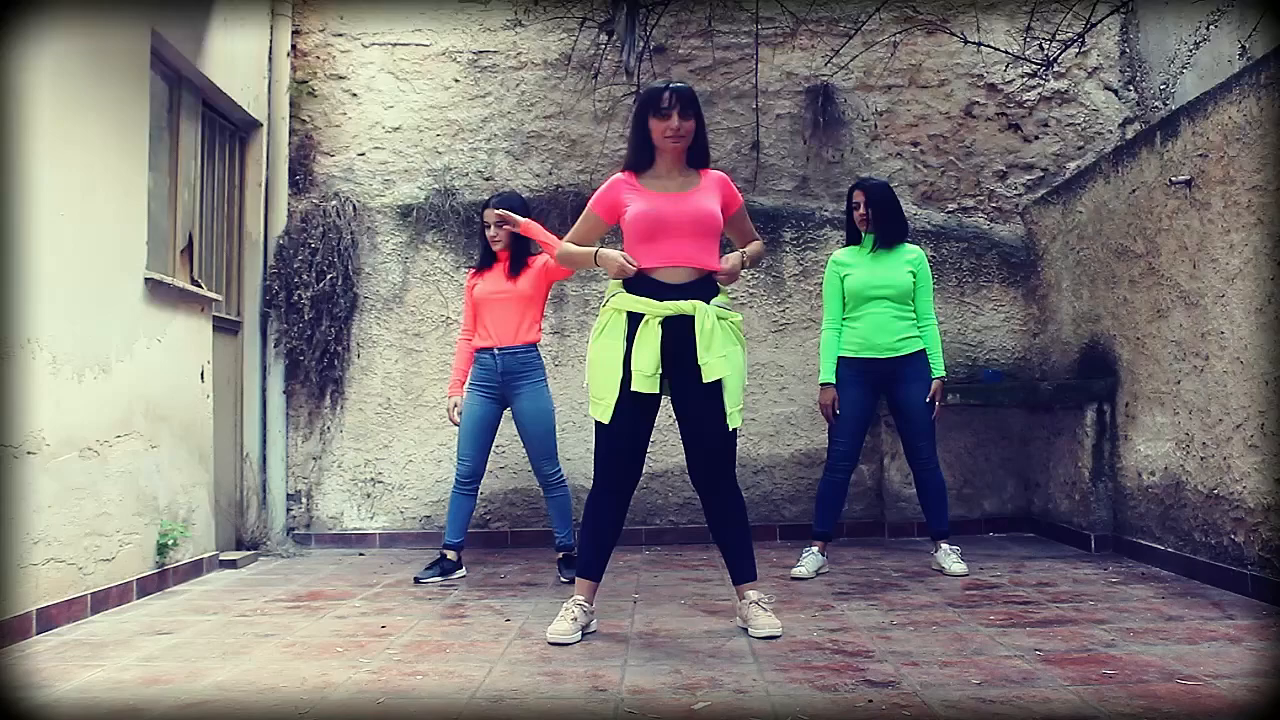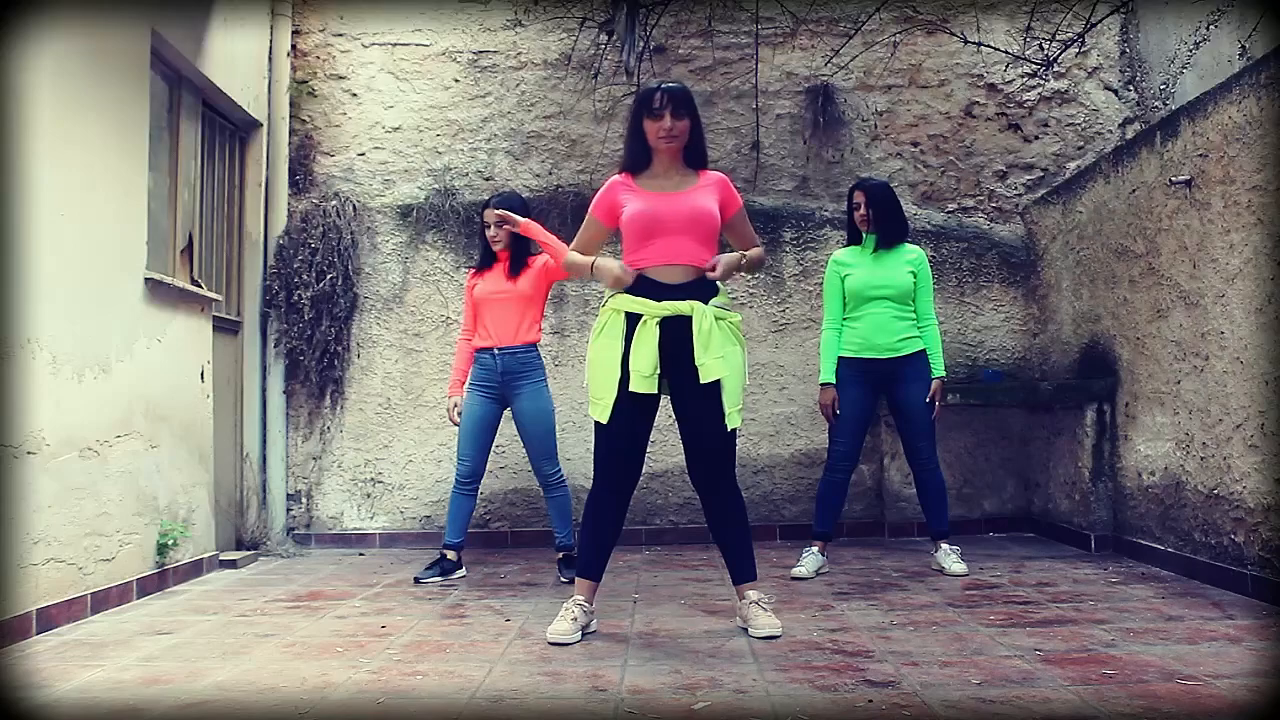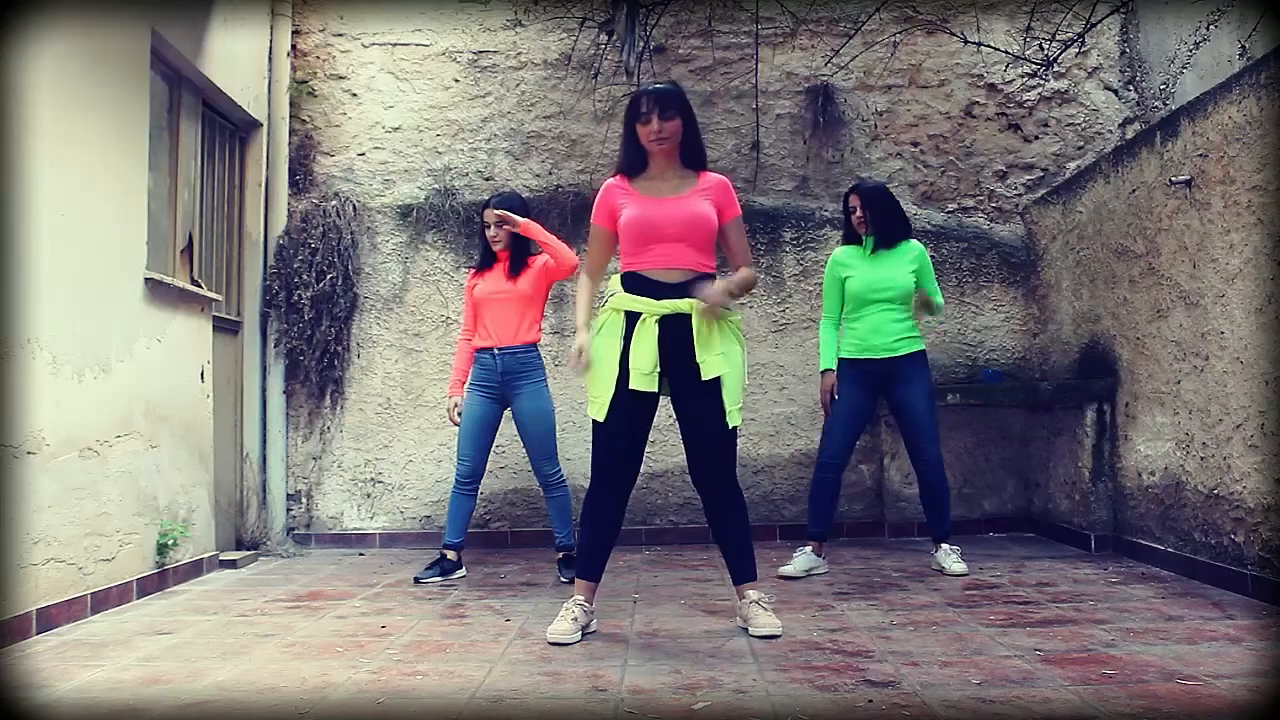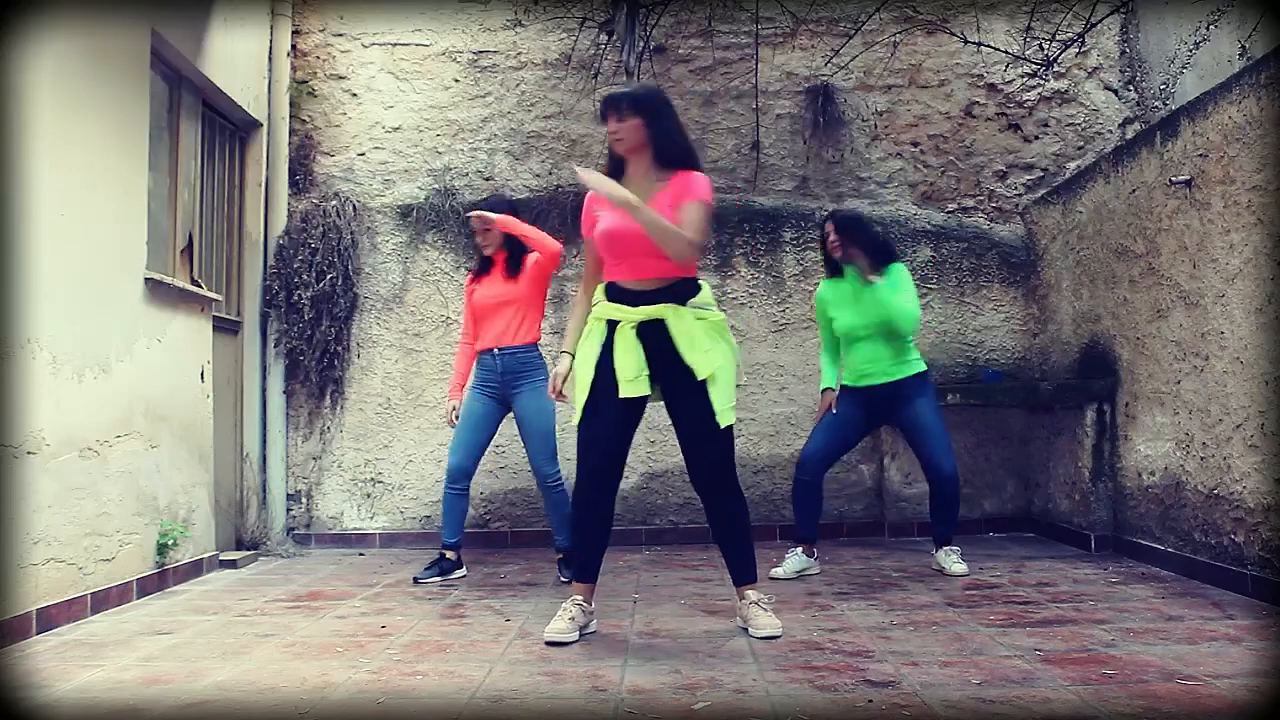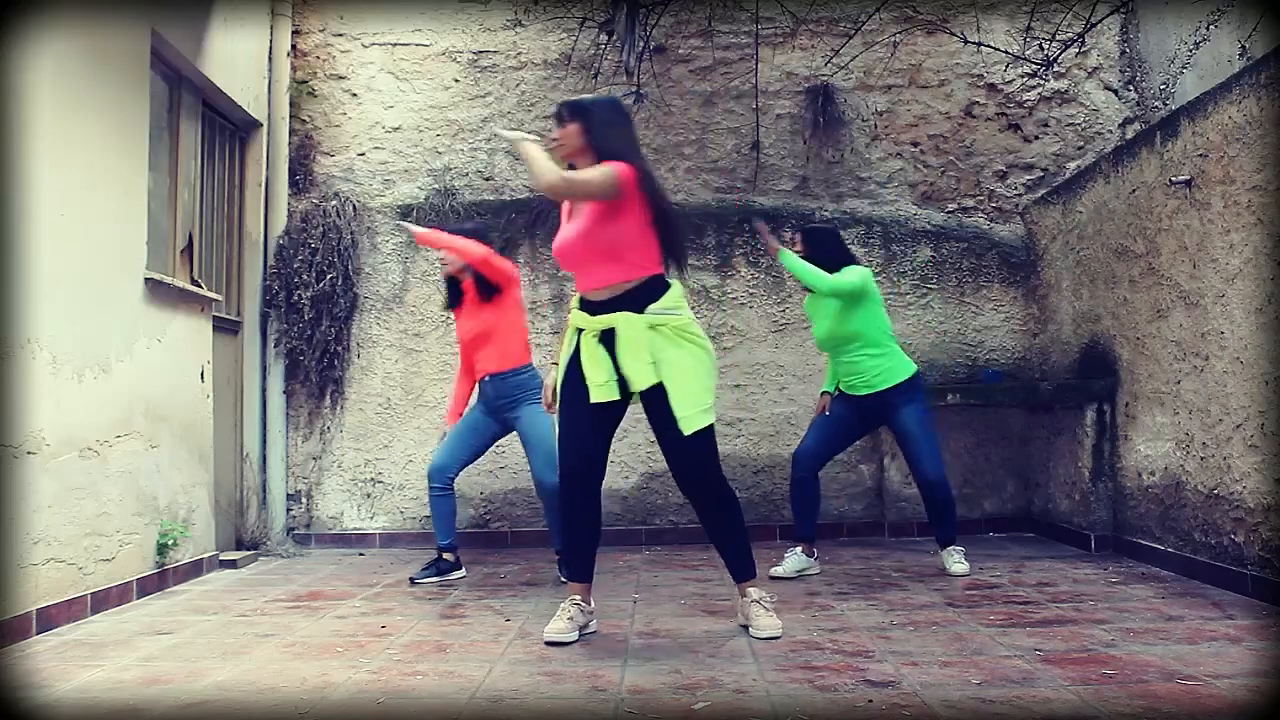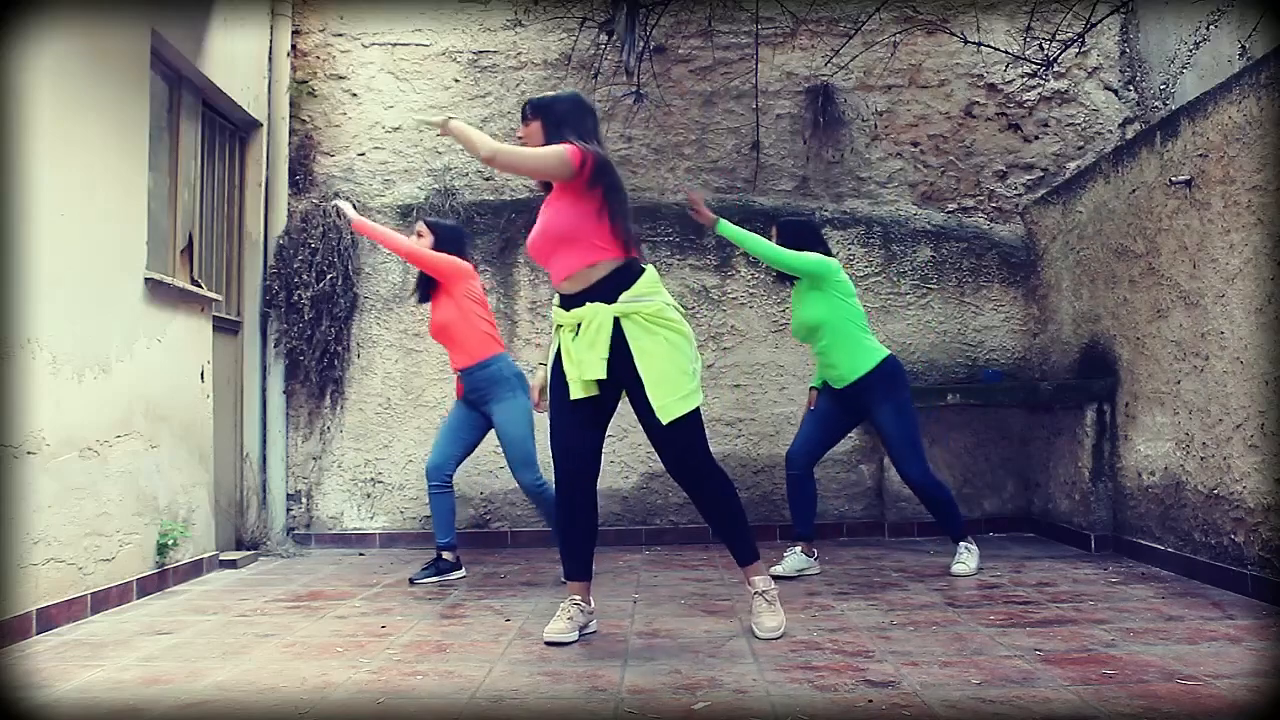
dt=0.2s
person 1, frame 1
left shoulder: (718, 185)
right shoulder: (621, 188)
left elbow: (755, 244)
right elbow: (566, 250)
left wrist: (739, 259)
right wrist: (602, 257)
left hip: (703, 328)
right hip: (634, 328)
left knee: (715, 469)
right knee: (614, 470)
left ankle: (749, 594)
right ankle: (582, 600)
person 1, frame 2
left shoulder: (716, 186)
right shoulder: (618, 189)
left elbow: (755, 250)
right elbow: (574, 255)
left wrist: (736, 259)
right wrist: (599, 266)
left hip: (702, 330)
right hip: (632, 327)
left knee: (714, 469)
right knee: (614, 470)
left ankle: (749, 594)
right ankle: (582, 600)
person 1, frame 3
left shoulder: (715, 188)
right shoulder: (615, 191)
left elbow: (745, 270)
right elbow: (592, 272)
left wrist: (723, 291)
right wrist: (583, 332)
left hip: (700, 332)
right hip: (631, 326)
left knee: (714, 469)
right knee: (611, 469)
left ankle: (749, 595)
right ankle: (582, 601)
person 1, frame 4
left shoulder: (689, 184)
right shoulder: (599, 195)
left elbow: (687, 247)
right elbow: (589, 283)
left wrist: (628, 198)
right wrist: (568, 352)
left hip: (683, 332)
right hip: (617, 334)
left knee: (714, 471)
right knee: (595, 473)
left ankle: (749, 595)
right ankle: (580, 602)
person 1, frame 5
left shoulder: (622, 175)
right shoulder: (573, 209)
left elbow: (550, 181)
left wrist: (528, 144)
right wrist: (559, 364)
left hip: (656, 336)
right hip: (596, 340)
left knee: (699, 473)
right knee: (576, 476)
left ankle: (750, 591)
right ankle: (578, 600)
person 1, frame 6
left shoulder: (582, 162)
right shoulder: (553, 204)
left elbow: (496, 154)
left wrist: (452, 124)
right wrist: (548, 362)
left hip: (636, 325)
right hip: (581, 336)
left knee: (690, 463)
right knee: (572, 475)
left ankle: (756, 579)
right ankle: (578, 600)
person 2, frame 1
left shoulder: (913, 256)
right shoulder: (841, 260)
left elbow: (926, 319)
right elbow: (831, 323)
left wrist: (938, 373)
right wrist: (826, 379)
left hip: (908, 366)
right hip: (855, 368)
left knee: (924, 458)
right knee: (840, 459)
left ankle: (942, 546)
right ankle: (818, 549)
person 2, frame 2
left shoulder: (913, 256)
right shoulder: (842, 260)
left elbow: (928, 318)
right elbow: (831, 323)
left wrist: (938, 373)
right wrist: (827, 380)
left hip: (907, 366)
right hip: (854, 368)
left knee: (924, 458)
right knee: (840, 460)
left ankle: (942, 547)
right ankle: (818, 550)
person 2, frame 3
left shoulder: (912, 251)
right shoulder: (842, 258)
left elbow: (935, 304)
right elbow: (830, 321)
left wrist: (930, 303)
right wrist: (828, 367)
left hip: (907, 366)
right hip: (855, 370)
left knee: (927, 459)
right knee: (831, 457)
left ankle: (942, 546)
right ankle: (814, 550)
person 2, frame 4
left shoulder: (893, 273)
right shoulder: (826, 292)
left elbow: (908, 325)
left wrist: (871, 277)
right wrist: (828, 386)
left hip: (909, 386)
right hip: (856, 394)
left knee: (944, 470)
right knee: (809, 462)
left ankle: (944, 547)
right ankle: (805, 552)
person 2, frame 5
left shoulder: (857, 277)
right shoulder: (812, 304)
left elbow: (827, 284)
left wrist: (779, 254)
right wrist: (828, 390)
left hip: (901, 392)
right hip: (853, 399)
left knee: (932, 477)
right knee: (804, 461)
left ankle: (949, 547)
right ankle: (804, 552)
person 2, frame 6
left shoulder: (825, 269)
right shoulder: (802, 291)
left elbow: (769, 253)
left wrist: (715, 223)
right wrist: (817, 384)
left hip: (879, 380)
right hip: (840, 391)
left knee: (914, 471)
right knee: (797, 460)
left ankle: (963, 543)
right ankle: (805, 552)
person 3, frame 1
left shoulder: (539, 267)
right shoulder: (477, 276)
left elbow: (569, 261)
right elbow: (466, 335)
left wrist: (527, 226)
right wrist: (455, 387)
left hip: (525, 370)
right hip: (483, 373)
left knee: (547, 470)
right knee: (466, 472)
left ankle: (567, 553)
right ankle: (451, 556)
person 3, frame 2
left shoulder: (539, 267)
right shoulder: (477, 275)
right elbow: (467, 335)
left wrist: (526, 226)
right wrist: (455, 387)
left hip: (525, 370)
right hip: (483, 373)
left knee: (548, 471)
right knee: (467, 472)
left ankle: (567, 553)
right ankle: (451, 556)
person 3, frame 3
left shoulder: (538, 267)
right shoulder: (477, 276)
left elbow: (570, 262)
right elbow: (467, 335)
left wrist: (525, 225)
right wrist: (456, 387)
left hip: (525, 370)
right hip: (484, 374)
left knee: (547, 470)
right knee: (467, 471)
left ankle: (567, 553)
right ankle: (451, 557)
person 3, frame 4
left shoulder: (534, 266)
right shoulder: (477, 279)
left elbow: (555, 251)
right elbow: (469, 339)
left wrist: (502, 220)
right wrist: (455, 391)
left hip: (526, 372)
right hip: (486, 378)
left knee: (546, 472)
right knee: (458, 467)
left ankle: (567, 555)
right ankle: (450, 557)
person 3, frame 5
left shoulder: (503, 280)
right shoulder: (463, 305)
left elbow: (483, 253)
right elbow: (467, 367)
left wrist: (424, 234)
right wrist: (452, 421)
left hip: (524, 393)
right hip: (489, 401)
left knee: (548, 481)
right knee: (440, 469)
left ankle: (567, 556)
right ankle: (449, 558)
person 3, frame 6
left shoulder: (459, 270)
right shoulder: (439, 292)
left elbow: (392, 242)
left wrist: (356, 219)
right wrist: (463, 395)
left hip: (500, 382)
right hip: (472, 391)
left knee: (528, 479)
right knee: (437, 469)
right ankle: (446, 558)
